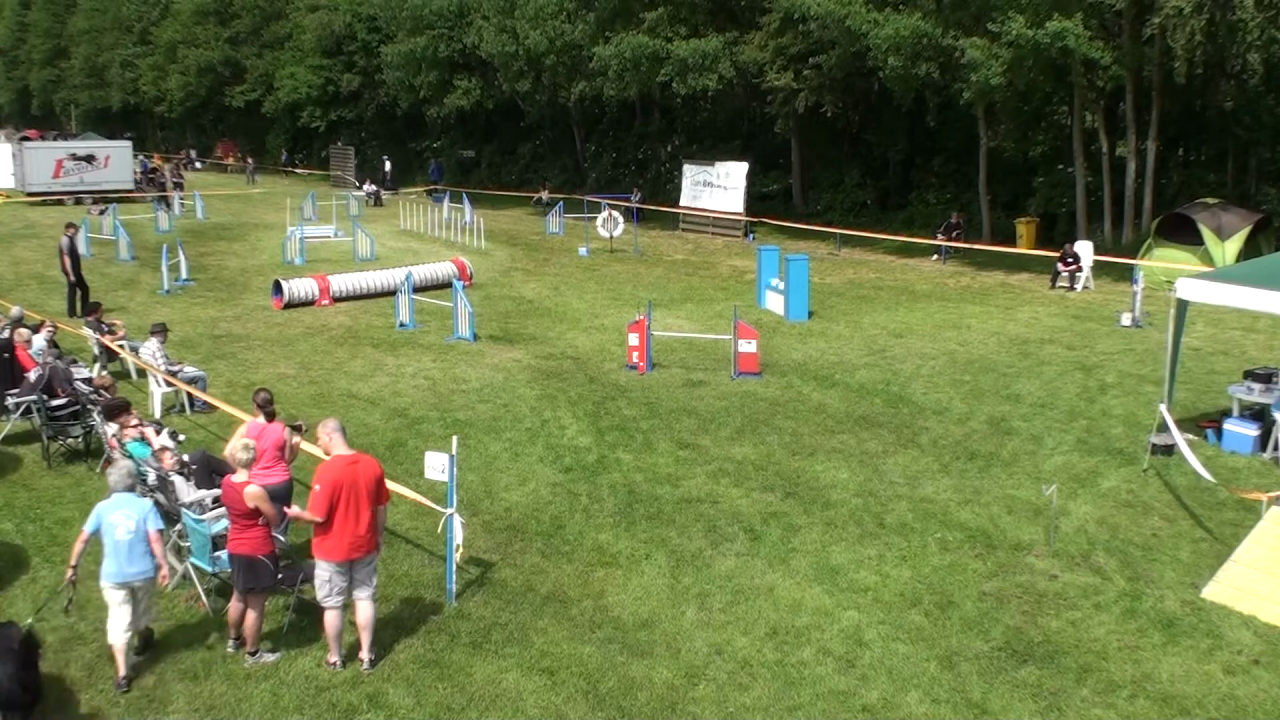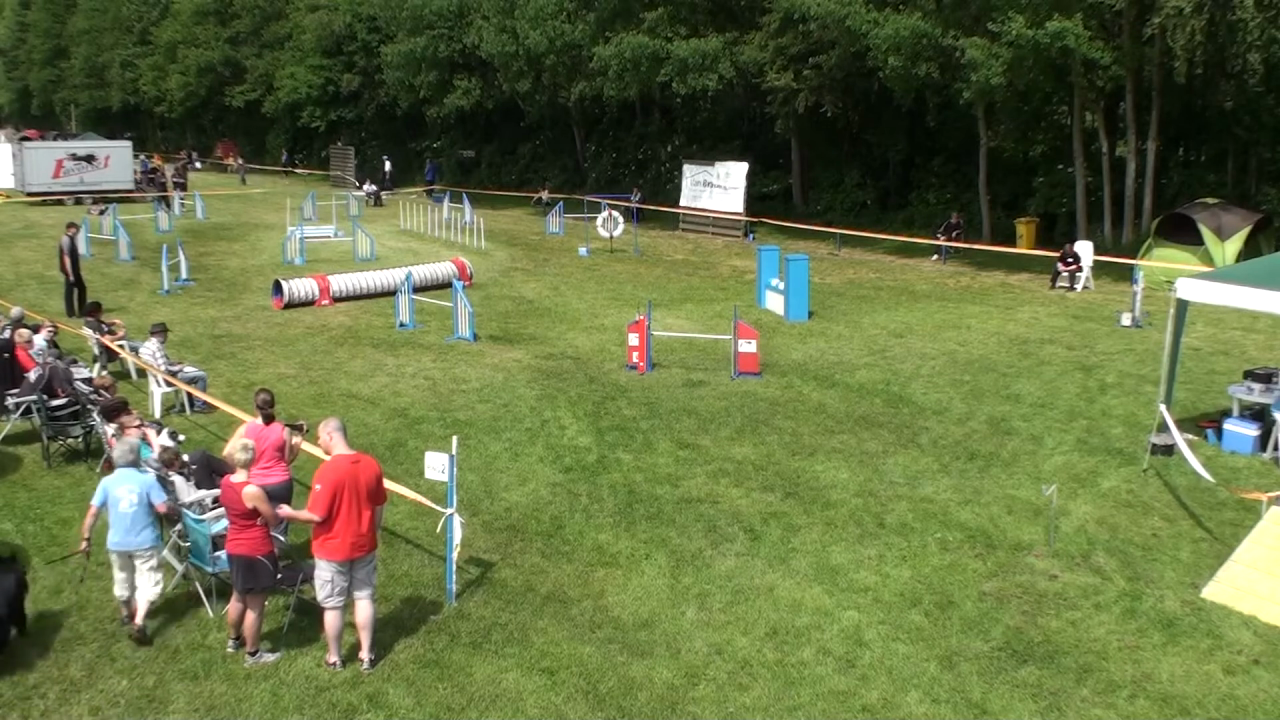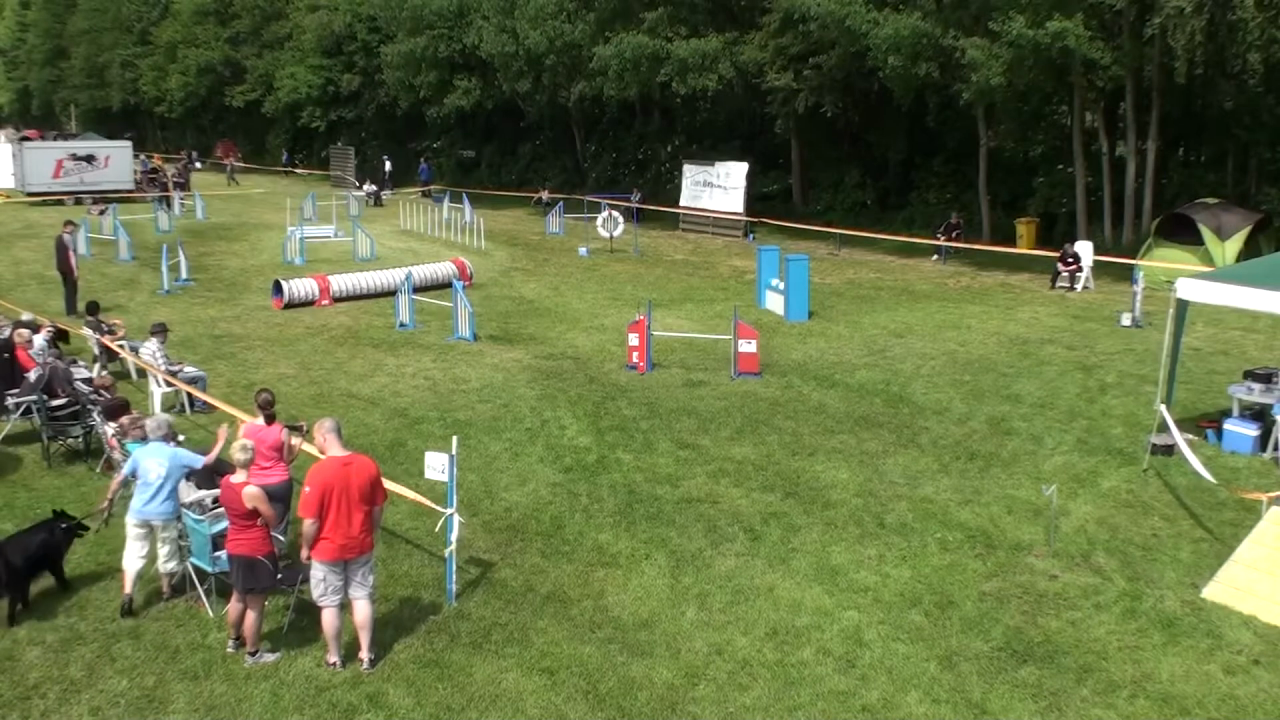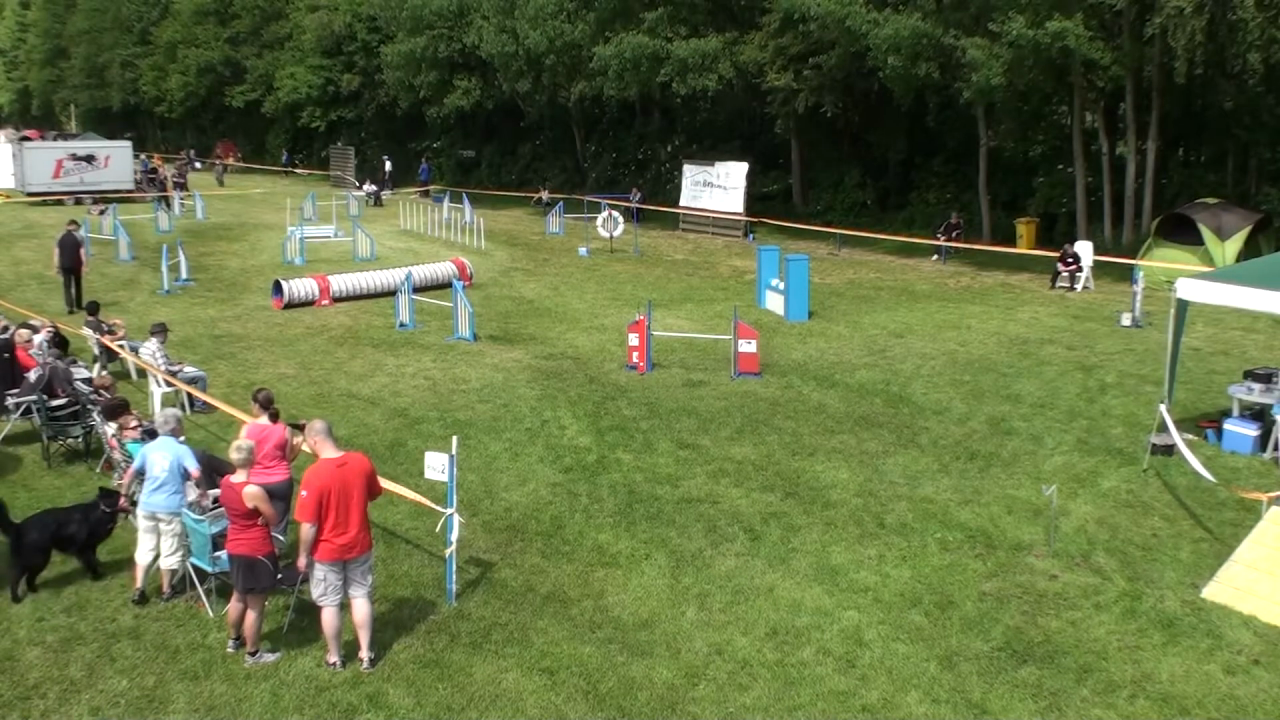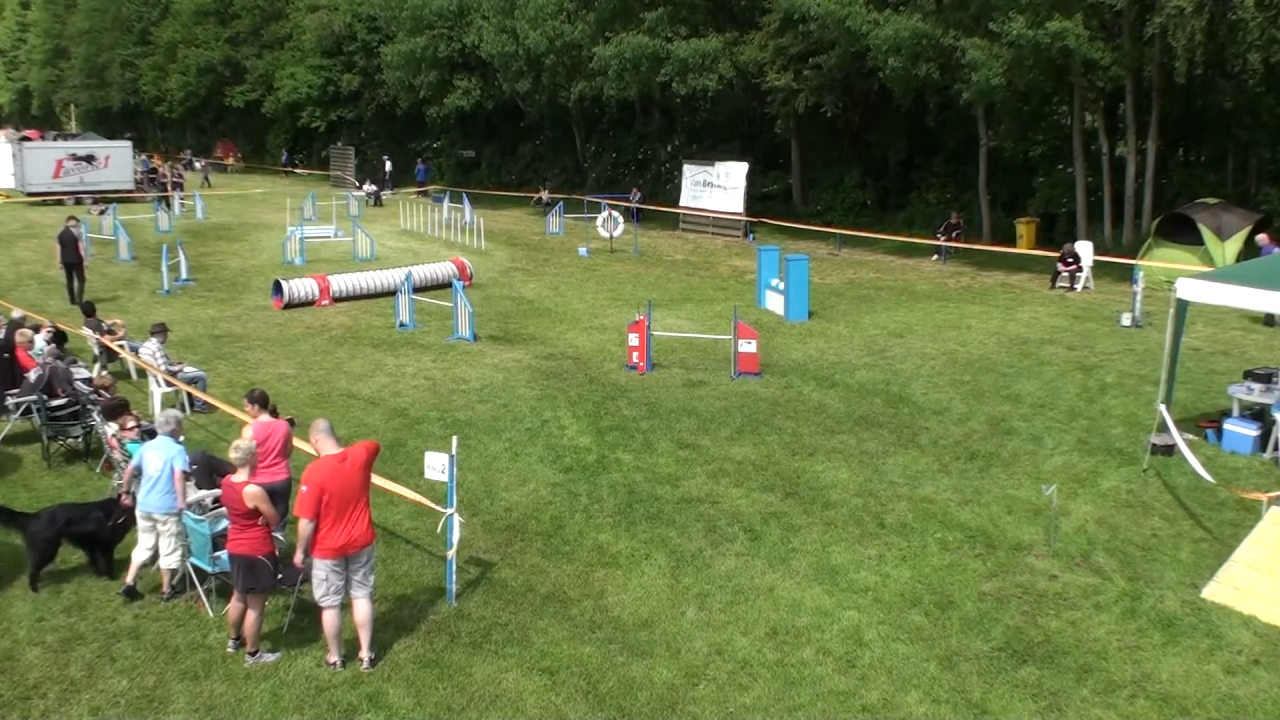
dt=0.7s
person 1, frame 1
left shoulder: (327, 470)
right shoulder: (372, 464)
left elbow: (318, 516)
right elbow: (381, 507)
left wrist: (297, 514)
right wrist: (378, 536)
left hip: (333, 549)
right hip: (365, 545)
left knee: (332, 605)
right knee: (364, 598)
left ankle: (335, 657)
right ankle: (367, 655)
person 1, frame 2
left shoulder: (328, 470)
right shoulder: (371, 464)
left elbow: (317, 515)
right elbow: (378, 507)
left wrist: (291, 514)
left hip: (333, 549)
right hip: (364, 545)
left knee: (333, 604)
right knee: (364, 598)
left ankle: (334, 657)
right ankle: (366, 655)
person 1, frame 3
left shoulder: (319, 471)
right shoulder: (368, 465)
left elbow: (310, 520)
right elbow: (378, 508)
left wrist: (305, 547)
left hip: (328, 549)
right hip: (360, 546)
left knee: (329, 604)
right knee: (362, 598)
left ankle: (334, 657)
right ankle: (366, 655)
person 1, frame 4
left shoulder: (314, 475)
right shoulder: (362, 462)
left elbow: (309, 524)
right elbow: (375, 493)
left wrist: (303, 555)
left hip: (327, 551)
right hip: (359, 544)
left knee: (329, 604)
right knee: (360, 597)
left ankle: (335, 657)
right ankle: (366, 654)
person 1, frame 5
left shoulder: (315, 471)
right shoulder: (361, 455)
left elbow: (307, 519)
right elbow: (375, 444)
left wrist: (300, 550)
left hip: (328, 549)
right hip: (361, 543)
left knee: (330, 604)
right knee: (362, 597)
left ankle: (335, 657)
right ankle: (366, 654)
person 2, frame 1
left shoulder: (226, 482)
right shoulder: (254, 490)
right elbow: (275, 519)
left hip: (235, 547)
right hip: (257, 552)
left knee: (239, 597)
right knee: (255, 606)
left ankle: (233, 640)
right ankle: (252, 654)
person 2, frame 2
left shoulder: (225, 482)
right shoulder: (253, 490)
right elbow: (274, 519)
left hip: (234, 547)
right hip: (256, 552)
left knee: (239, 596)
right knee: (255, 606)
left ankle: (234, 640)
right ankle: (253, 654)
person 2, frame 3
left shoulder: (225, 483)
right shoulder: (253, 491)
right elbow: (273, 520)
left hip: (234, 547)
right hip: (256, 553)
left knee: (239, 596)
right knee: (255, 605)
left ankle: (233, 640)
right ankle: (253, 654)
person 2, frame 4
left shoulder: (225, 483)
right shoulder: (253, 490)
right elbow: (274, 519)
left hip: (234, 547)
right hip: (256, 552)
left knee: (239, 596)
right knee: (255, 605)
left ankle: (233, 640)
right ankle: (252, 654)
person 2, frame 5
left shoulder: (226, 482)
right shoulder: (254, 491)
right elbow: (275, 520)
left hip: (235, 547)
right hip: (257, 552)
left knee: (239, 596)
right knee: (255, 605)
left ankle: (233, 640)
right ankle: (253, 654)
person 3, frame 1
left shoulder: (102, 508)
right shoulder: (146, 506)
left elbow: (82, 539)
right elbow: (155, 539)
left wrist: (72, 566)
right wrist: (163, 565)
left hip: (113, 575)
right hip: (143, 571)
left knee: (119, 622)
right knee: (142, 611)
left ankle: (122, 675)
right ankle: (143, 640)
person 3, frame 2
left shoulder: (107, 482)
right shoulder: (148, 479)
left elbow: (92, 513)
right elbow: (162, 509)
left wrist: (86, 539)
left hip: (117, 542)
right hip: (145, 542)
left knee: (123, 580)
right knee: (147, 583)
left ankle: (126, 614)
right ankle: (138, 624)
person 3, frame 3
left shoulder: (139, 454)
right shoulder: (177, 454)
left elbow: (119, 479)
right elbow: (207, 461)
left wrist: (109, 500)
right wrist: (220, 441)
left hip: (138, 513)
right hip: (164, 514)
left knee: (134, 555)
right knee: (167, 554)
left ankle: (127, 594)
right ankle: (167, 590)
person 3, frame 4
left shoulder: (148, 448)
right shoulder: (181, 449)
left elbow: (130, 474)
right elbow: (195, 474)
left wrist: (124, 495)
right wrist: (201, 490)
left hip: (146, 506)
right hip: (171, 508)
left knee: (145, 548)
right knee: (170, 550)
left ankle: (138, 590)
right ankle: (166, 590)
person 3, frame 5
left shoulder: (146, 447)
right shoulder: (177, 449)
left elbow: (129, 471)
right elbow: (179, 476)
left wrist: (126, 493)
right wrist: (182, 501)
left hip: (144, 506)
right hip: (167, 508)
left knee: (144, 546)
right knee: (169, 550)
left ankle: (129, 583)
right ankle: (167, 590)
